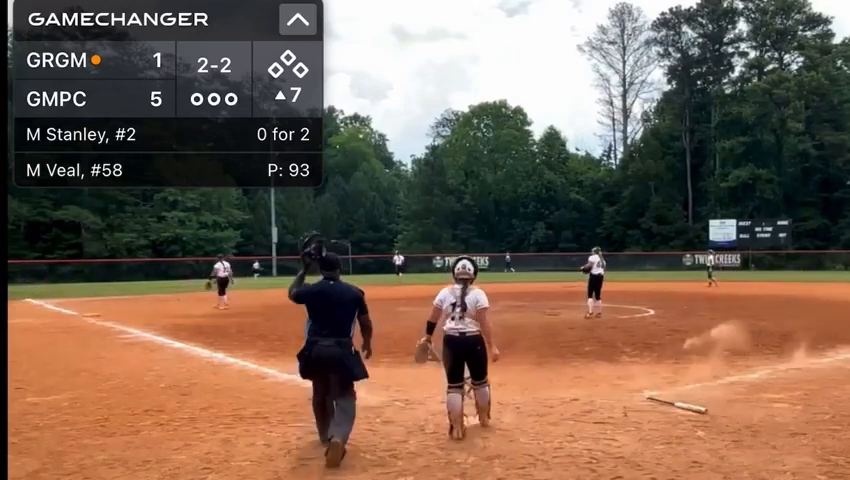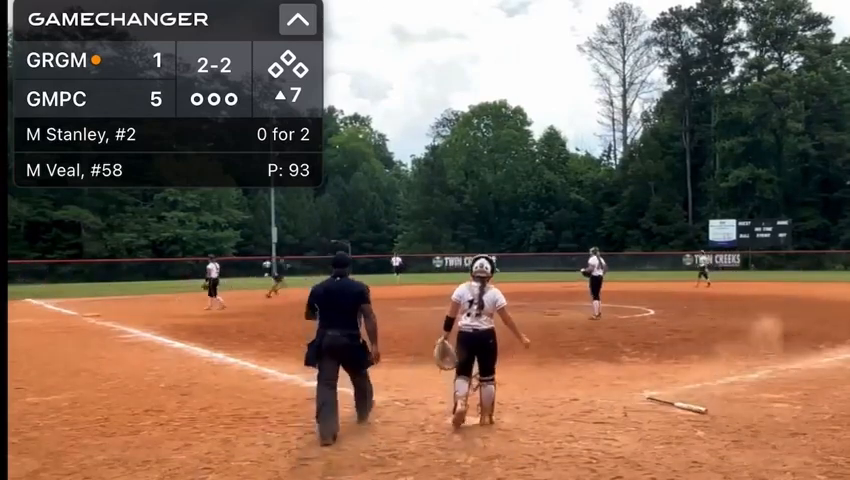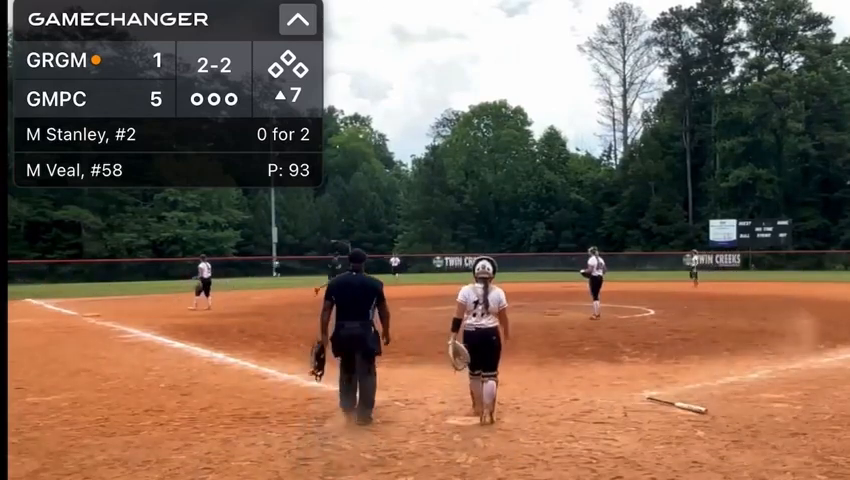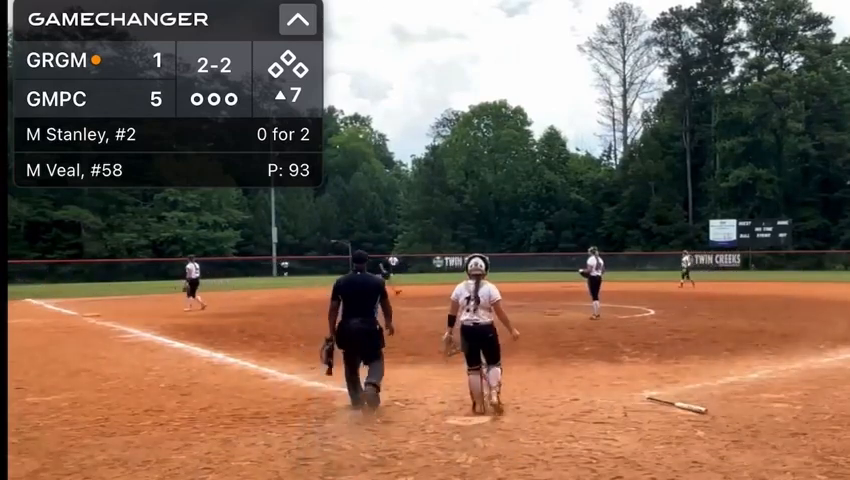
dt=0.4s
person 1, frame 1
left shoulder: (310, 291)
right shoulder: (354, 293)
left elbow: (292, 293)
right elbow: (366, 325)
left wrist: (304, 269)
right wrist: (367, 344)
left hip: (315, 350)
right hip: (342, 352)
left knee: (320, 396)
right knee: (344, 398)
left ankle: (327, 436)
right ankle: (337, 437)
person 1, frame 2
left shoulder: (318, 289)
right shoulder: (359, 288)
left elbow: (309, 315)
right elbow: (369, 317)
right wrist: (374, 345)
left hip: (325, 341)
right hip: (350, 341)
left knee: (326, 385)
right knee: (360, 379)
left ankle: (327, 431)
right ankle: (363, 412)
person 1, frame 3
left shoulder: (334, 283)
right shoulder: (374, 284)
left elbow: (326, 310)
right elbow: (384, 312)
left wrist: (324, 335)
right wrist: (386, 332)
left hip: (342, 332)
right hip: (364, 332)
left knee: (347, 370)
right knee: (366, 373)
left ankle: (348, 407)
right ankle: (363, 413)
person 1, frame 4
left shoulder: (340, 282)
right shoulder: (377, 282)
left elbow: (333, 309)
right elbow: (386, 307)
left wrist: (331, 332)
right wrist: (389, 323)
left hip: (348, 328)
right hip: (369, 327)
left knee: (351, 365)
right knee: (375, 359)
left ankle: (357, 400)
right ankle: (371, 387)
person 2, frame 1
left shoulder: (445, 293)
right shoulder: (478, 294)
left elbow: (433, 319)
right elbow: (484, 323)
left wrist: (427, 337)
right wrist: (492, 347)
left hip: (451, 342)
right hip: (473, 341)
left knee: (454, 385)
right knee: (480, 381)
left ankle: (456, 428)
right ankle: (484, 417)
person 2, frame 2
left shoulder: (462, 289)
right shoulder: (495, 293)
left elbow: (451, 315)
right elbow: (507, 319)
left wrist: (445, 335)
right wrist: (521, 337)
left hip: (465, 336)
right hip: (486, 337)
left knee: (462, 374)
right knee: (487, 377)
left ankle: (460, 405)
right ankle: (486, 416)
person 2, frame 3
left shoulder: (466, 291)
right shoulder: (498, 292)
left elbow: (458, 316)
right elbow: (503, 318)
left wrist: (453, 338)
right wrist: (506, 333)
left hip: (470, 335)
right hip: (490, 335)
left knee: (474, 373)
right knee: (490, 374)
left ankle: (479, 406)
right ankle: (487, 413)
person 2, frame 4
left shoulder: (460, 288)
right shoulder: (490, 288)
left elbow: (452, 313)
right elbow: (500, 312)
left wrist: (449, 331)
right wrist: (512, 330)
left hip: (467, 330)
right hip: (486, 330)
left knee: (473, 368)
right knee: (494, 364)
left ankle: (478, 404)
right ankle: (494, 396)
